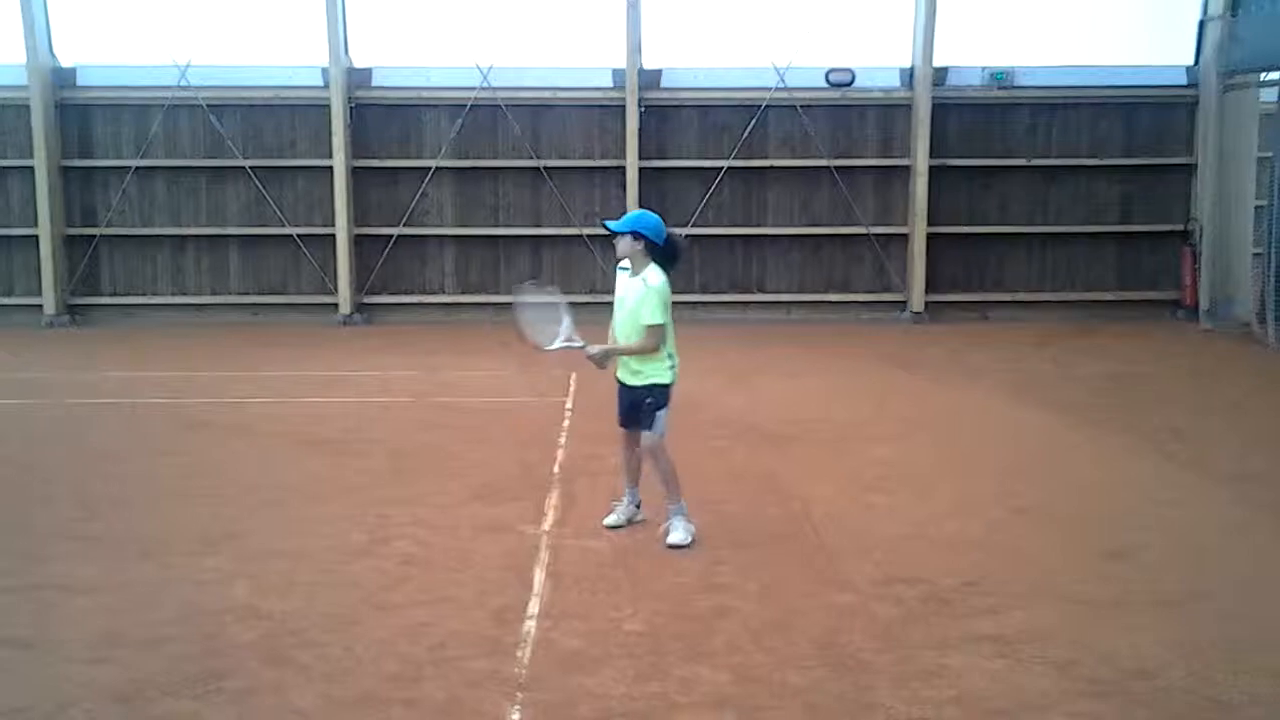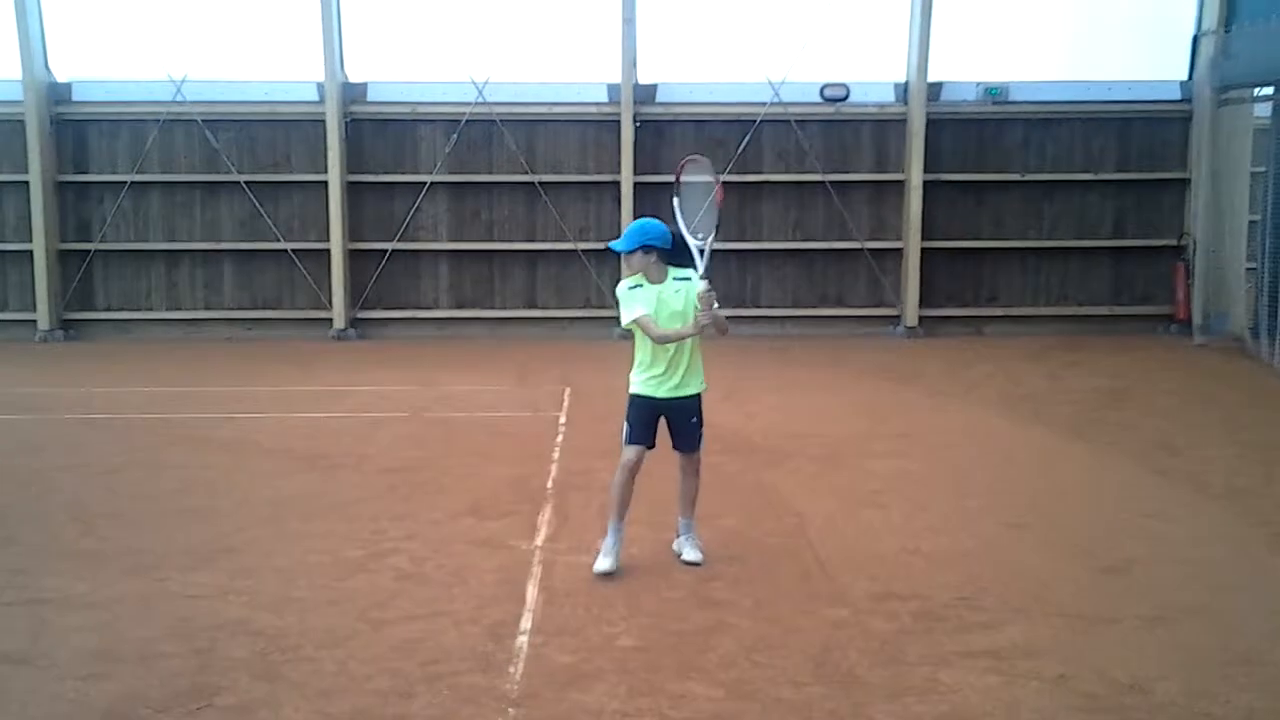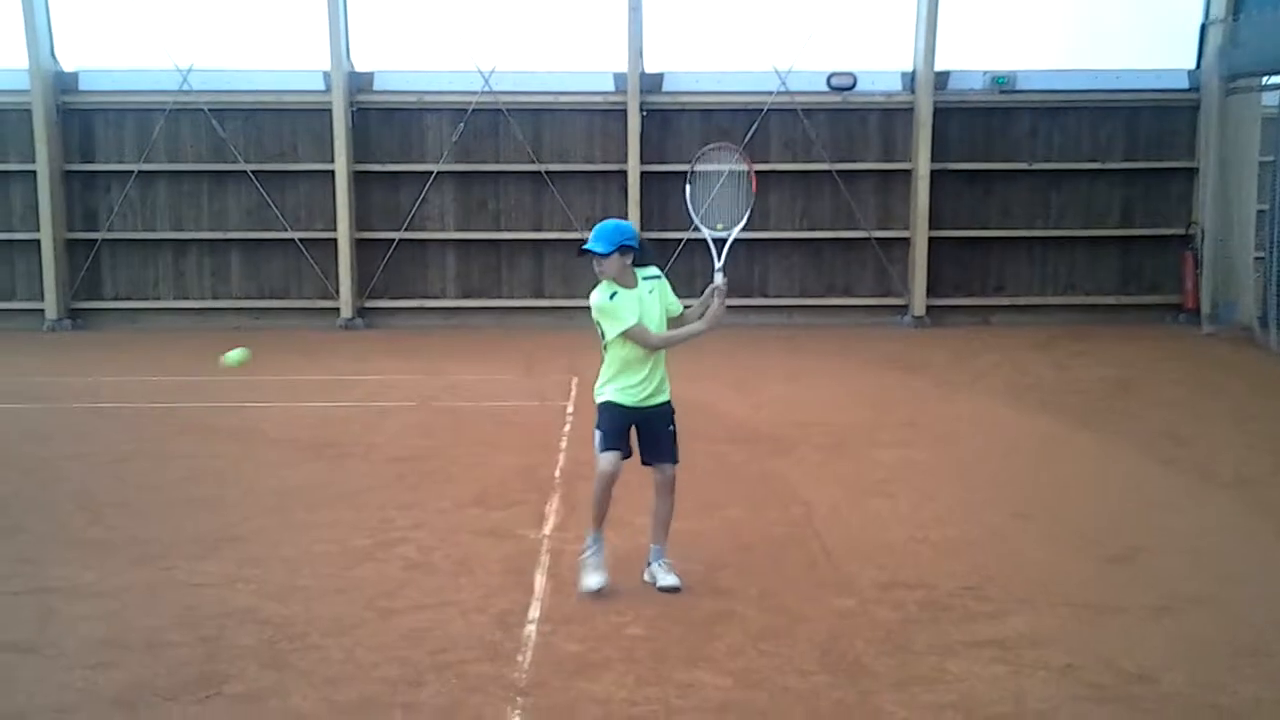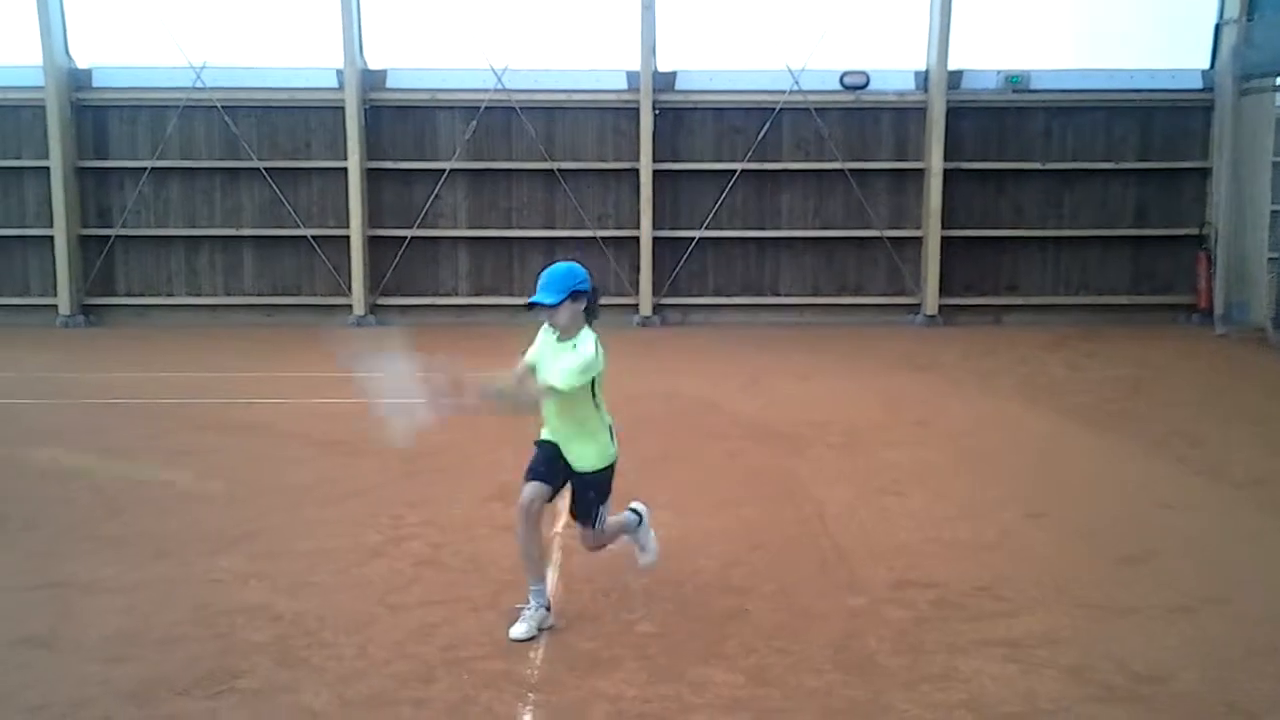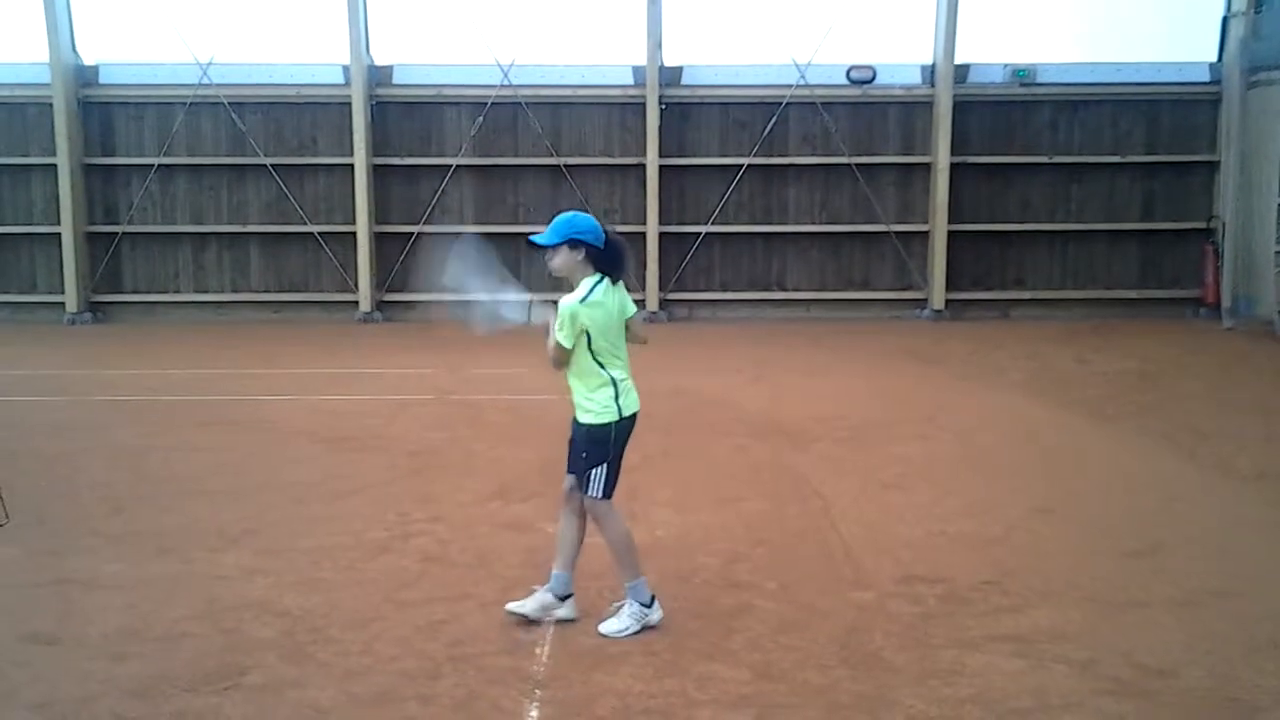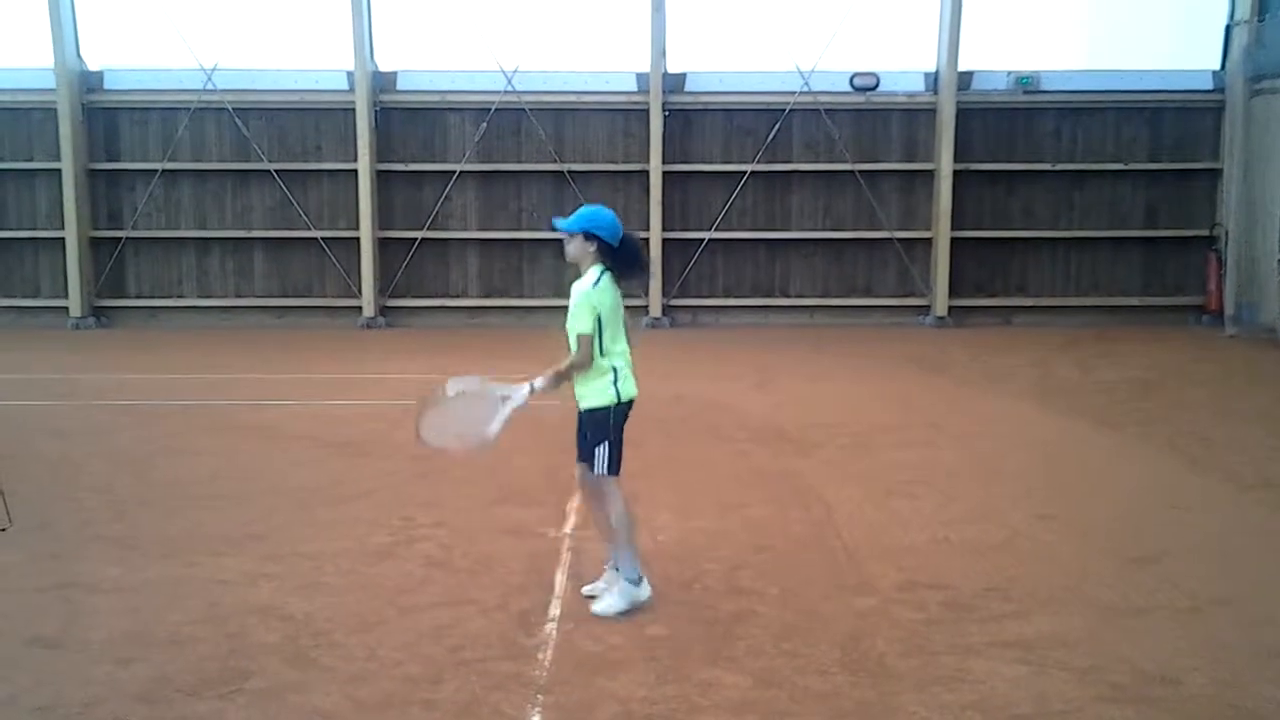
dt=0.5s
person 1, frame 1
left shoulder: (654, 284)
right shoulder: (623, 270)
left elbow: (652, 344)
left wrist: (610, 351)
right wrist: (609, 347)
left hip: (653, 376)
right hip: (628, 374)
left knee: (651, 444)
right knee: (628, 437)
left ankle: (679, 517)
right ankle: (631, 502)
person 1, frame 2
left shoulder: (688, 280)
right shoulder: (627, 289)
left elbow: (722, 329)
right elbow: (656, 334)
left wrist: (712, 315)
right wrist: (696, 327)
left hip: (686, 389)
right hip: (645, 389)
left knee: (690, 461)
right knee: (629, 461)
left ankle: (685, 534)
right ankle: (611, 542)
person 1, frame 3
left shoulder: (654, 278)
right shoulder: (602, 299)
left elbow: (679, 322)
right elbow: (651, 342)
left wrist: (706, 302)
right wrist: (703, 325)
left hip: (656, 398)
right hip: (616, 397)
left knee: (665, 478)
right knee: (607, 471)
left ankle: (656, 561)
right ankle: (593, 549)
person 1, frame 4
left shoulder: (588, 352)
right shoulder: (549, 333)
left elbow: (537, 396)
right elbow: (521, 378)
left wrist: (493, 394)
right wrist: (504, 389)
left hip: (592, 452)
right hip: (556, 441)
left knee: (592, 539)
right knee: (528, 507)
left ankle: (633, 520)
right ankle: (538, 606)
person 1, frame 5
left shoulder: (573, 304)
right shoulder: (611, 287)
left elbow: (557, 360)
right elbow: (639, 335)
left wrist: (557, 330)
left hip: (605, 416)
right hip: (594, 412)
left knee: (597, 506)
right knee: (571, 498)
left ankle: (642, 602)
right ankle: (557, 593)
person 1, frame 6
left shoulder: (584, 290)
right shoulder: (606, 283)
left elbow: (583, 358)
left wrist: (553, 377)
right wrist: (563, 372)
left hip: (604, 399)
right hip: (609, 395)
left knee: (604, 484)
right knee: (590, 483)
left ankle: (632, 579)
right ankle: (620, 569)
